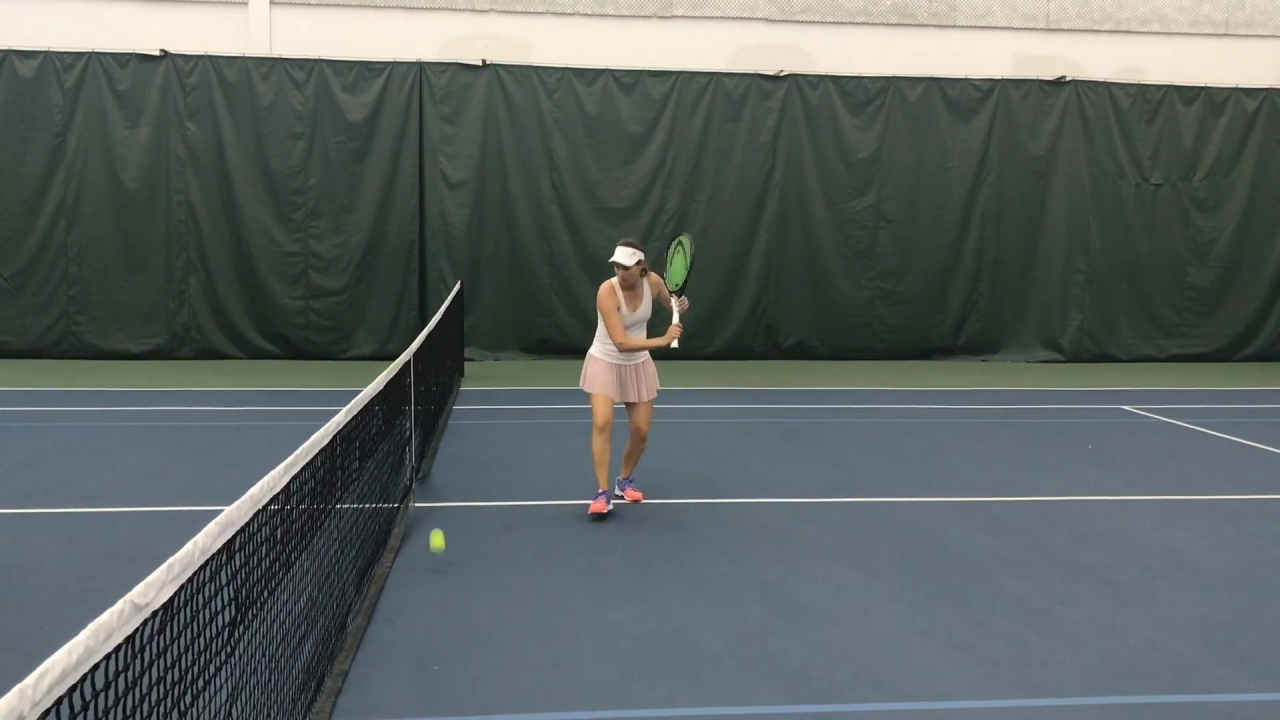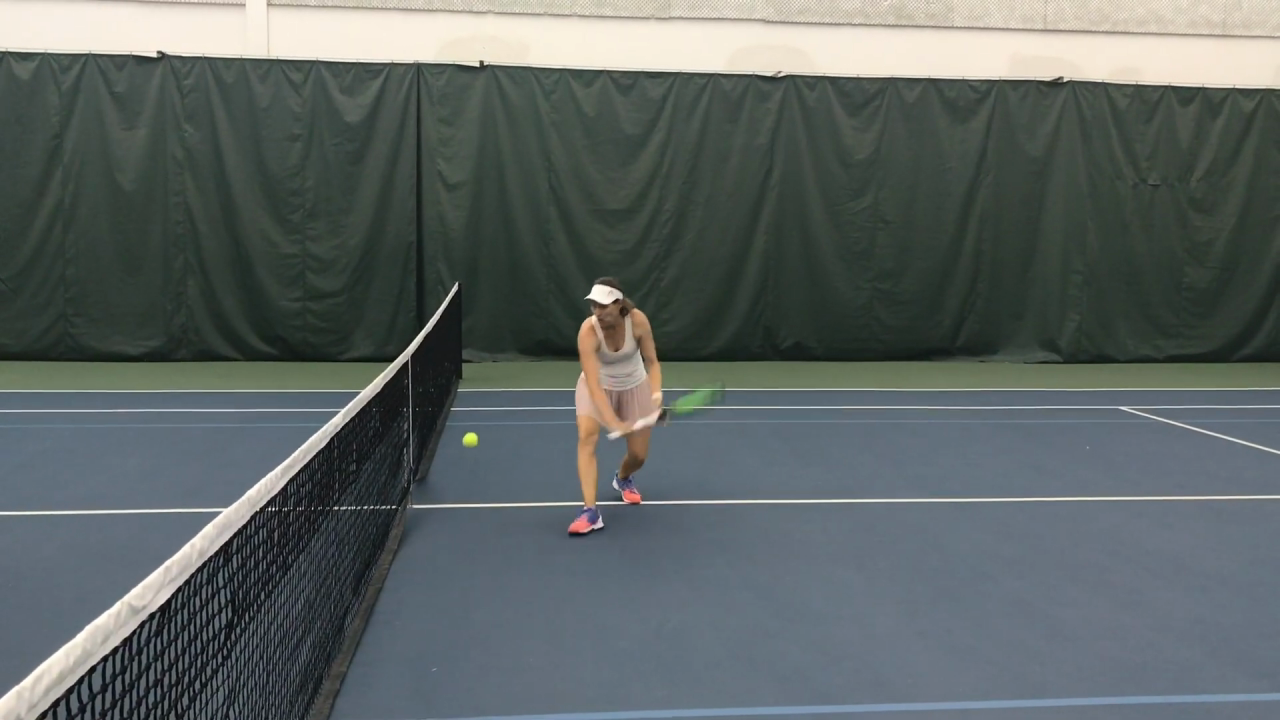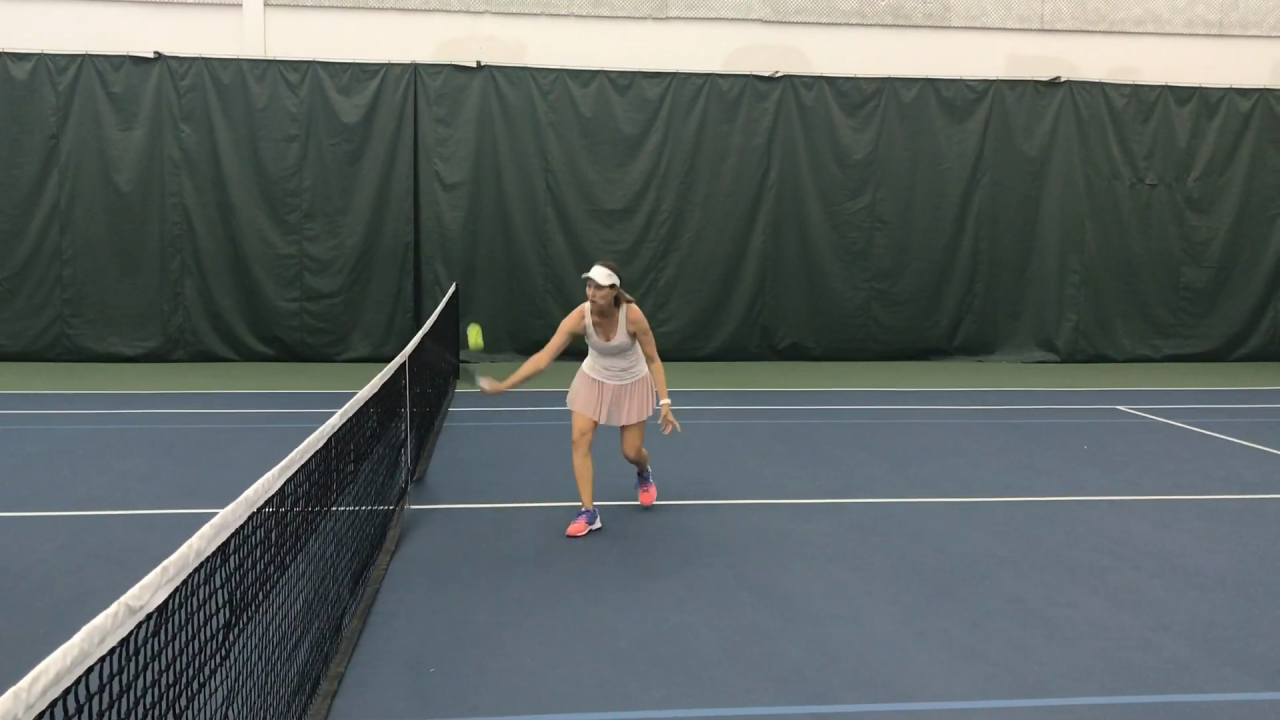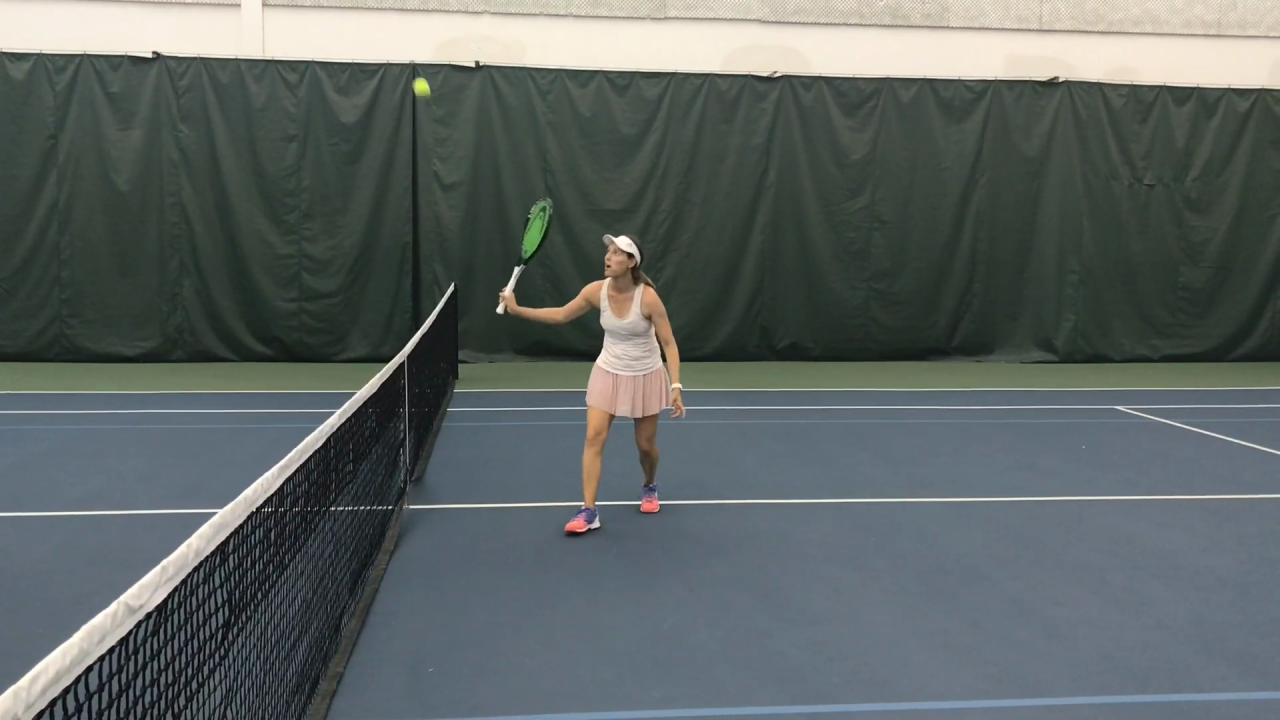
dt=0.3s
person 1, frame 1
left shoulder: (653, 281)
right shoulder: (607, 292)
left elbow: (670, 302)
right elbow: (621, 343)
left wrist: (679, 305)
right wrist: (662, 341)
left hip: (638, 364)
right hip: (604, 363)
left knee: (641, 431)
right knee: (602, 424)
left ankle: (624, 480)
right ankle: (603, 492)
person 1, frame 2
left shoulder: (638, 320)
right shoulder: (589, 331)
left elbow: (652, 363)
right elbow: (592, 384)
left wrist: (657, 396)
right wrist: (612, 421)
left hip: (633, 387)
right hip: (599, 388)
left knee: (639, 454)
right knee: (587, 439)
left ankle: (623, 479)
right ankle: (589, 510)
person 1, frame 3
left shoulder: (633, 315)
right shoulder: (578, 317)
left elbow: (653, 360)
right elbow: (544, 356)
left wrist: (665, 403)
right wrist: (505, 385)
left hip: (631, 383)
right hip: (593, 380)
left knee: (632, 453)
right knee: (580, 439)
left ankle: (644, 473)
right ankle: (588, 511)
person 1, frame 4
left shoulder: (648, 297)
right shoulder: (595, 291)
left elbow: (670, 345)
right elbow: (562, 314)
left wrist: (676, 387)
right wrist: (518, 309)
left hip: (645, 376)
right hip: (607, 372)
left knee: (646, 445)
right knee: (594, 437)
left ankle: (649, 488)
right ankle: (588, 511)
